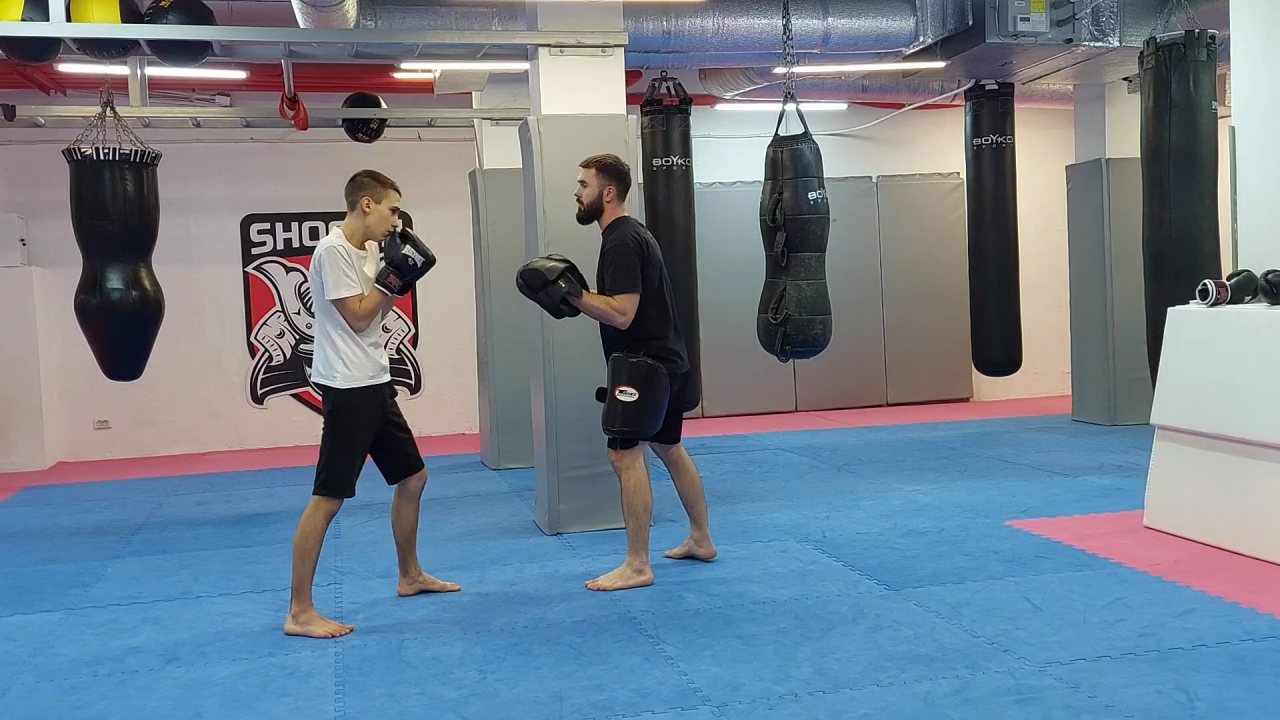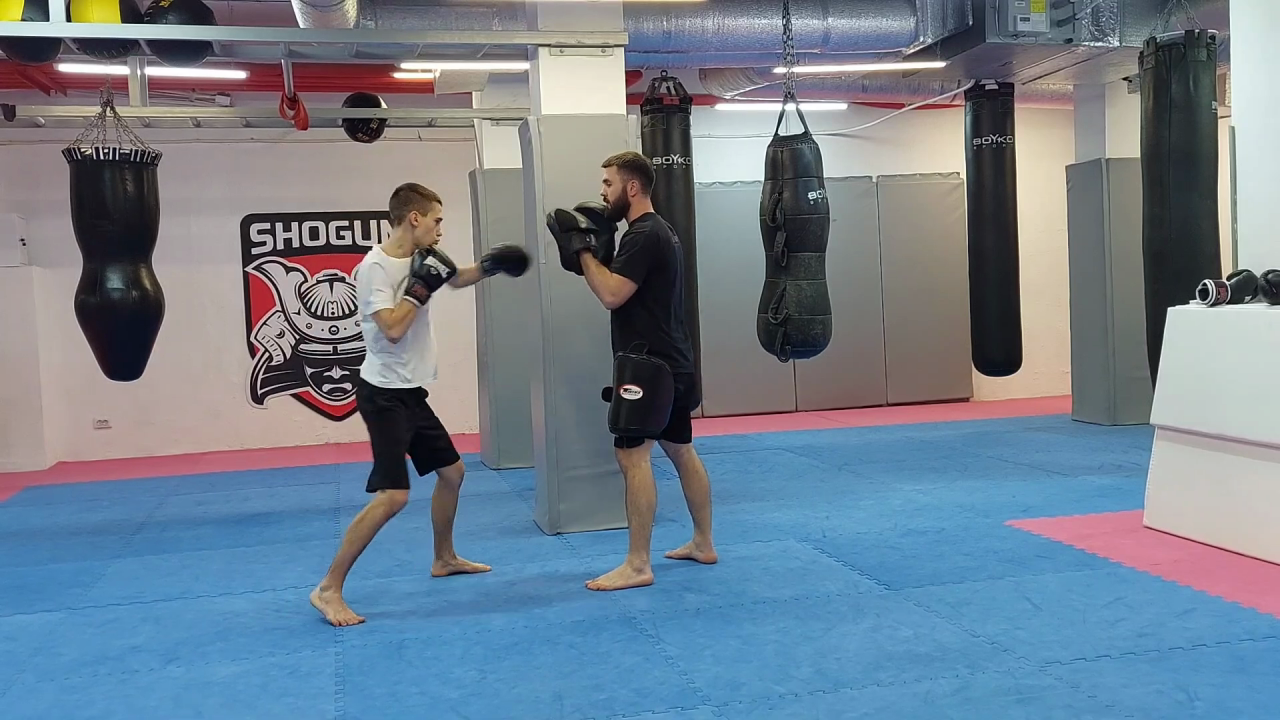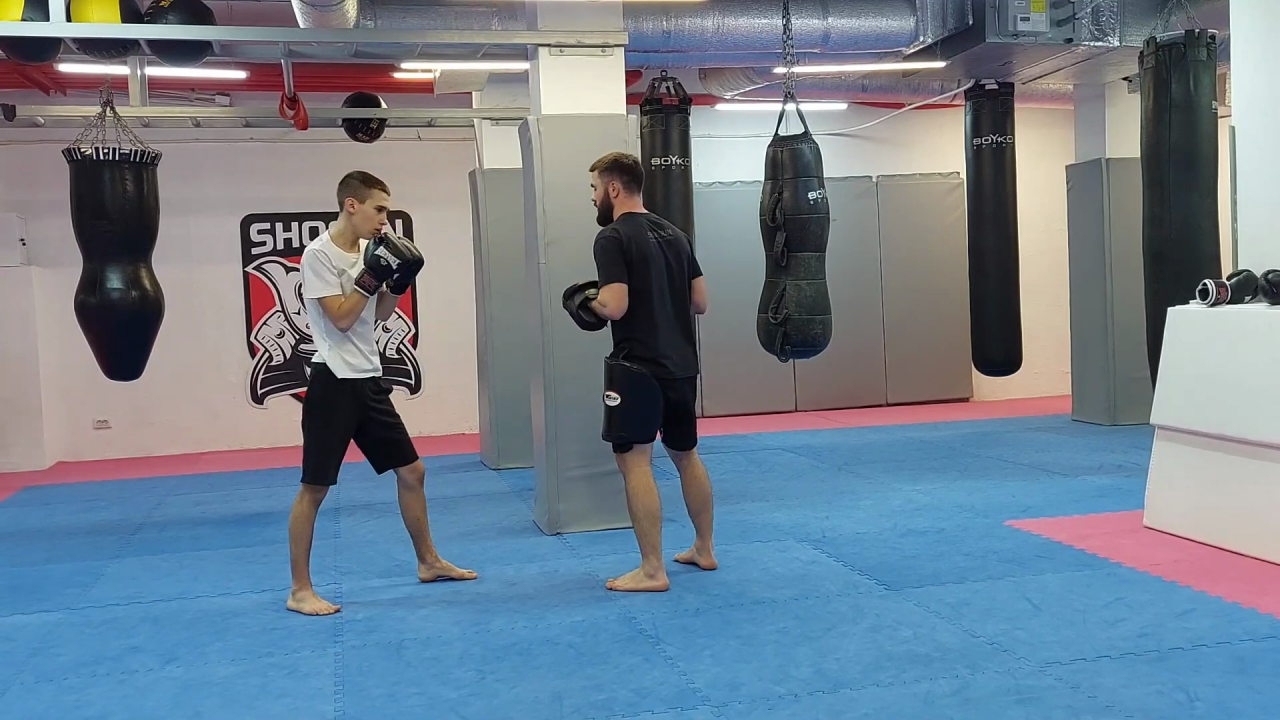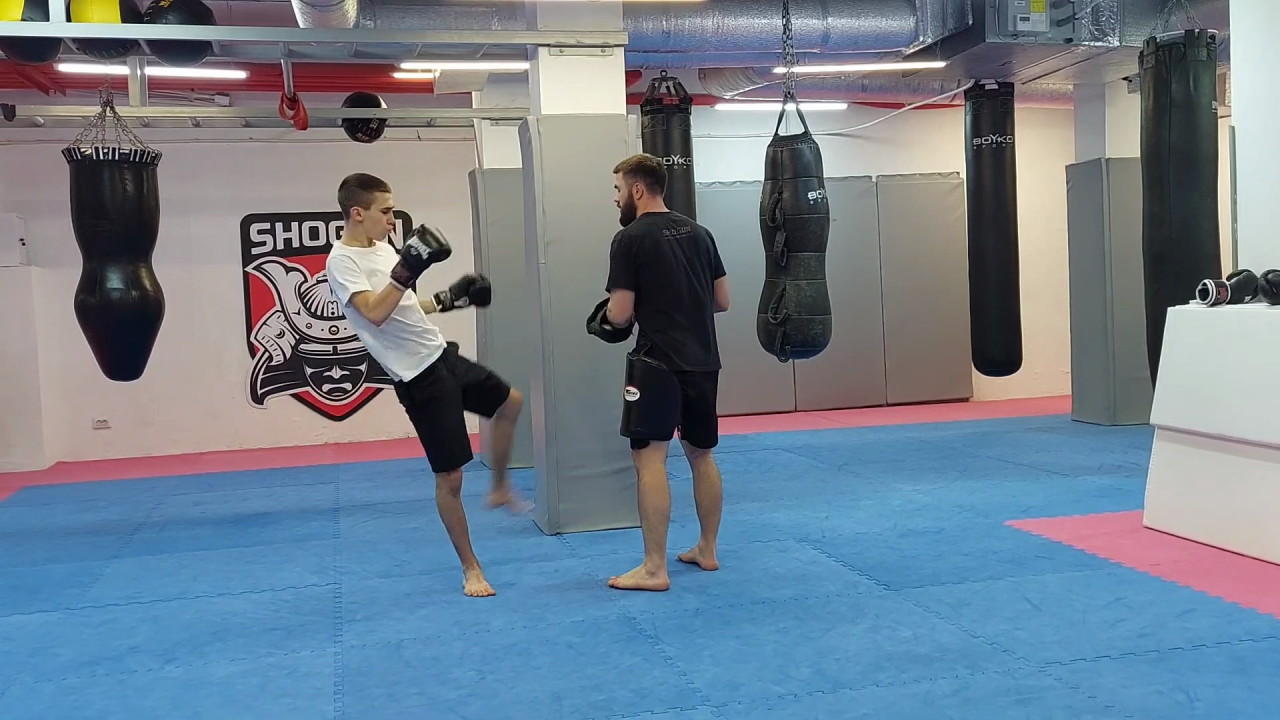
dt=1s
person 1, frame 1
left shoulder: (365, 251)
right shoulder: (333, 251)
right elbow: (359, 319)
right wrist: (389, 275)
left hip: (376, 386)
right hip: (348, 392)
left knee: (413, 479)
right knee: (326, 500)
left ankle: (410, 575)
right ankle: (300, 611)
person 1, frame 2
left shoulder: (418, 257)
right shoulder: (374, 267)
left elbow: (454, 278)
right elbow: (393, 330)
left wrist: (489, 263)
right wrist: (420, 287)
left hip: (410, 391)
right hip: (383, 393)
left knee: (452, 471)
right knee: (391, 497)
left ankle: (444, 557)
right ankle: (328, 589)
person 1, frame 3
left shoulder: (367, 249)
right shoulder: (319, 254)
right elbow: (341, 319)
left wrist: (397, 282)
right wrist: (371, 275)
left hip: (370, 381)
right hip: (333, 383)
left knee: (412, 472)
right knee: (314, 489)
left ankle: (428, 561)
right ankle: (300, 589)
person 1, frame 4
left shoulder: (384, 246)
right shoulder: (342, 263)
right elbow: (376, 313)
left wrist: (447, 299)
right wrist: (409, 268)
left hip: (442, 356)
right hip: (418, 378)
left knee: (509, 404)
right knee: (449, 477)
left ankle: (500, 489)
right ankle: (470, 567)
person 2, frame 1
left shoulder: (621, 241)
right shoulder: (628, 233)
left elbow: (622, 314)
right elbow: (617, 304)
left wrist: (571, 294)
right wrist: (575, 293)
left hip: (647, 364)
right hip: (663, 360)
left knee: (625, 455)
right knee: (669, 449)
left ankle: (638, 565)
right ankle: (701, 539)
person 2, frame 2
left shoulder: (645, 235)
right shoulder: (657, 232)
left elbow: (611, 295)
right elbow: (619, 287)
left wrist: (582, 251)
left hip: (652, 364)
right hip: (671, 362)
left knee: (633, 455)
right knee: (681, 450)
left ankle: (638, 565)
right ankle: (704, 543)
person 2, frame 3
left shoulder: (612, 238)
right shoulder: (674, 234)
left elbow: (615, 306)
right elbow: (700, 302)
left wrist: (587, 301)
left hip: (640, 368)
right hip: (681, 366)
left knee: (634, 463)
right knee: (686, 456)
left ankle: (652, 571)
right ankle: (704, 549)
person 2, frame 4
left shoulder: (629, 239)
right shoulder: (699, 233)
left elbow: (620, 315)
right elbow: (722, 300)
left wrist: (609, 312)
left hip: (661, 363)
right hip: (703, 361)
left knee: (649, 458)
right knee: (701, 453)
left ankle: (654, 568)
right ankle: (707, 549)
